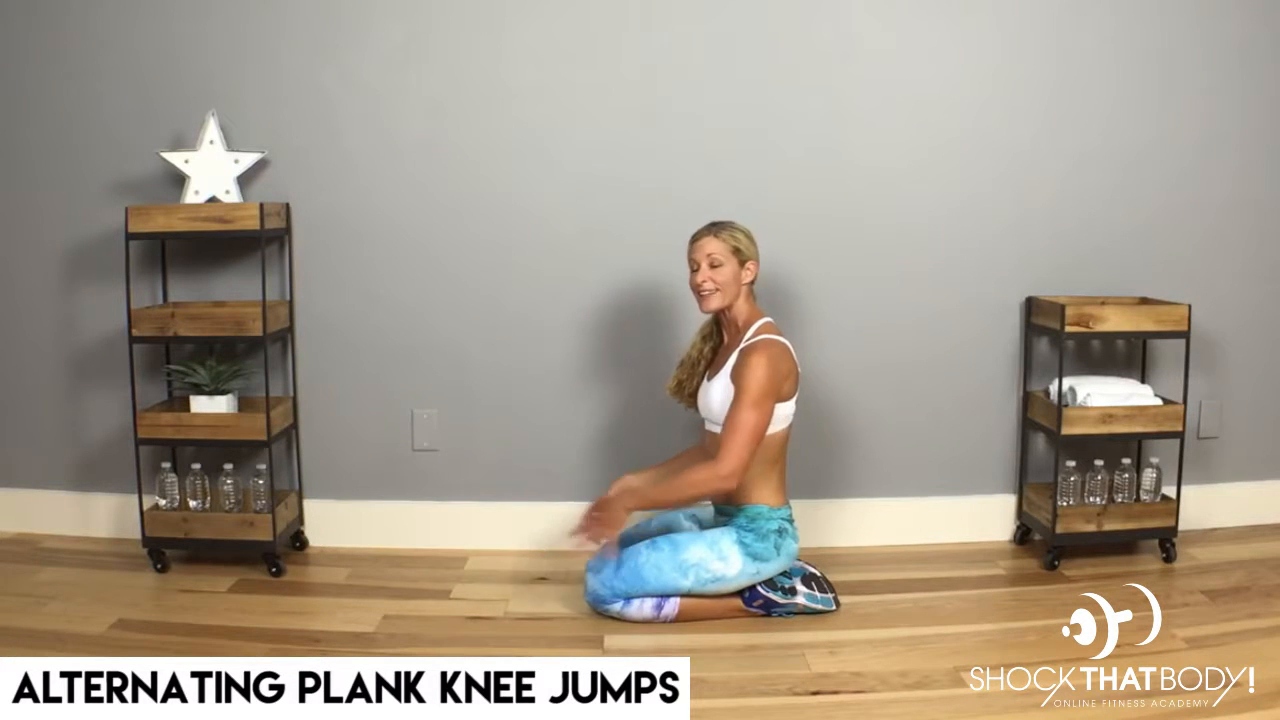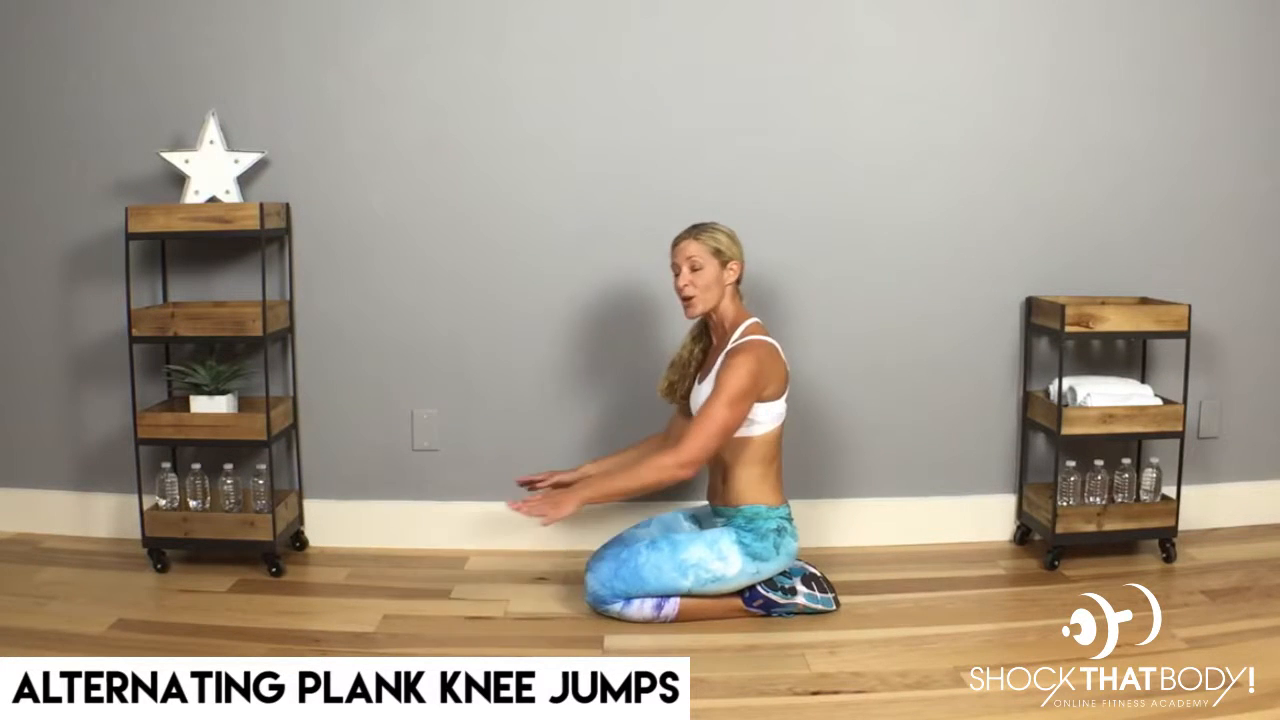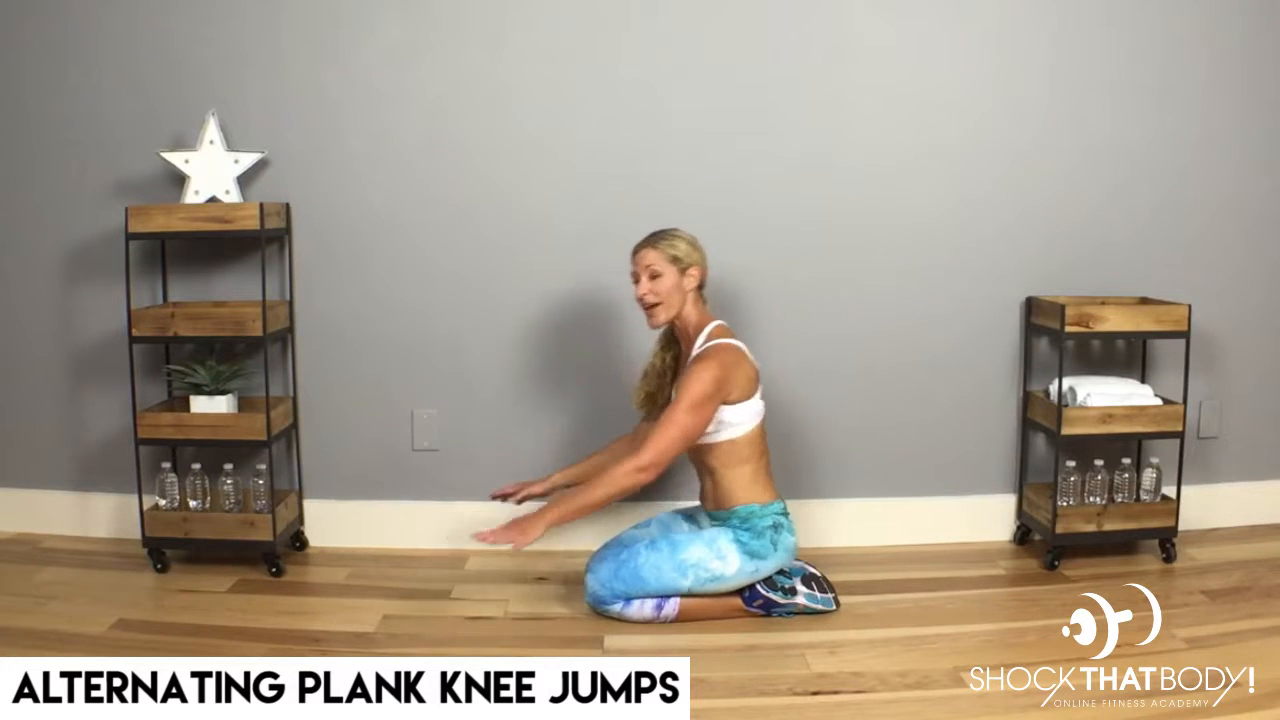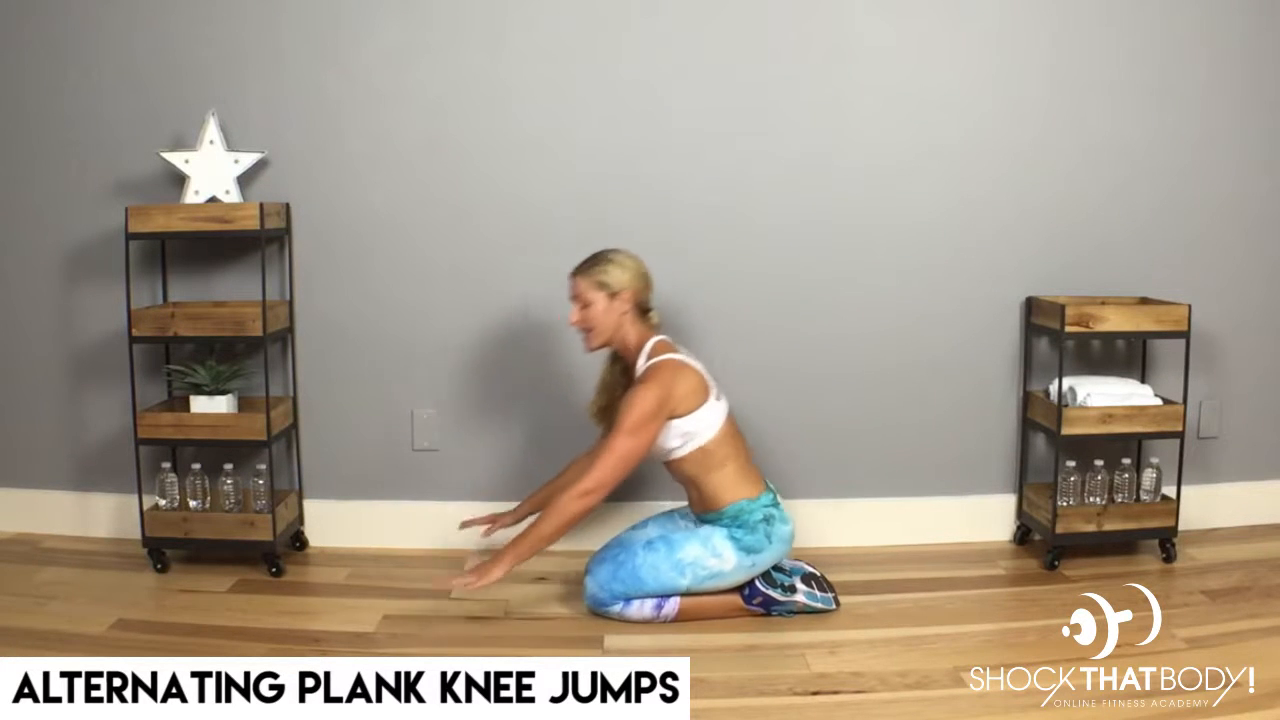
dt=0.2s
person 1, frame 1
left shoulder: (762, 354)
right shoulder: (720, 342)
left elbow: (724, 472)
left wrist: (630, 499)
right wrist: (630, 483)
left hip: (757, 534)
right hip: (725, 517)
left knee: (605, 587)
right knee: (606, 561)
left ankle: (758, 598)
right ankle: (765, 580)
person 1, frame 2
left shoulder: (750, 356)
right shoulder: (708, 344)
left elbow: (683, 461)
right elbow: (671, 437)
left wrist: (579, 495)
right wrist: (579, 474)
left hip: (755, 534)
right hip: (723, 520)
left knee: (605, 585)
right knee: (608, 562)
left ankle: (757, 598)
right ankle: (764, 576)
person 1, frame 3
left shoulder: (714, 361)
right shoulder: (685, 348)
left elbow: (643, 466)
right elbow: (637, 440)
left wrist: (541, 521)
right wrist: (548, 484)
left hip: (752, 534)
right hip: (718, 520)
left knee: (605, 586)
right knee: (606, 566)
left ankle: (757, 598)
right ankle: (764, 572)
person 1, frame 4
left shoulder: (659, 381)
right shoulder: (642, 360)
left elbow: (588, 490)
right elbow: (595, 457)
left wrist: (504, 561)
right wrist: (518, 514)
left hip: (748, 529)
right hip: (718, 518)
left knee: (603, 590)
right knee: (607, 567)
left ankle: (757, 595)
right ankle: (763, 567)
